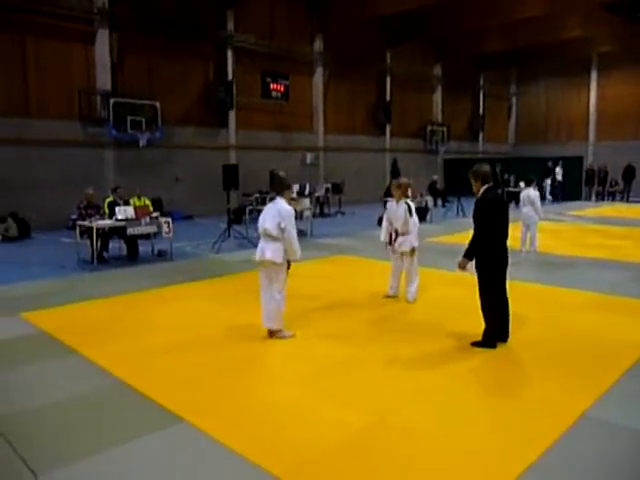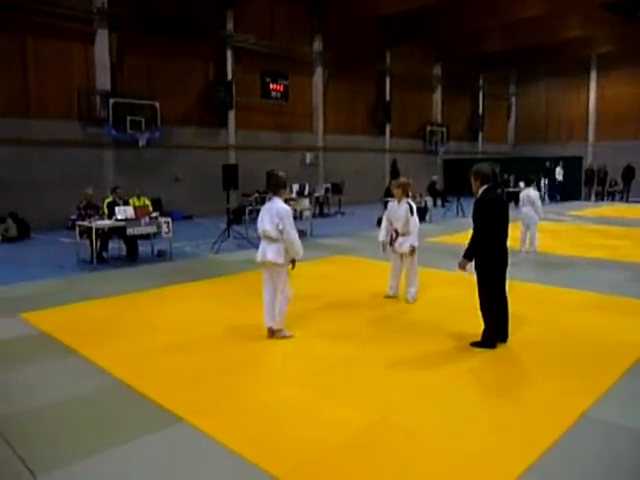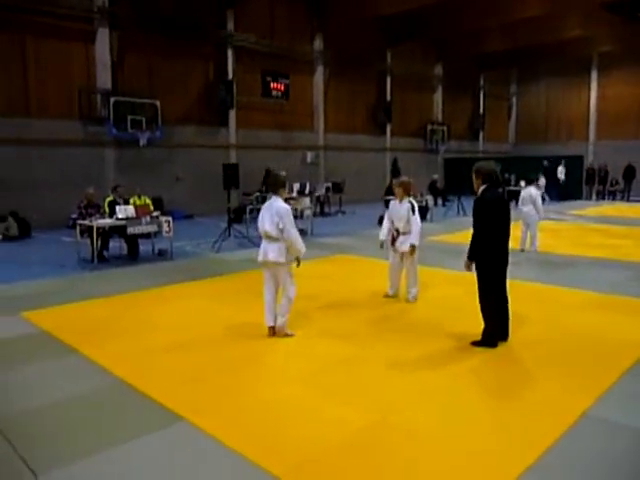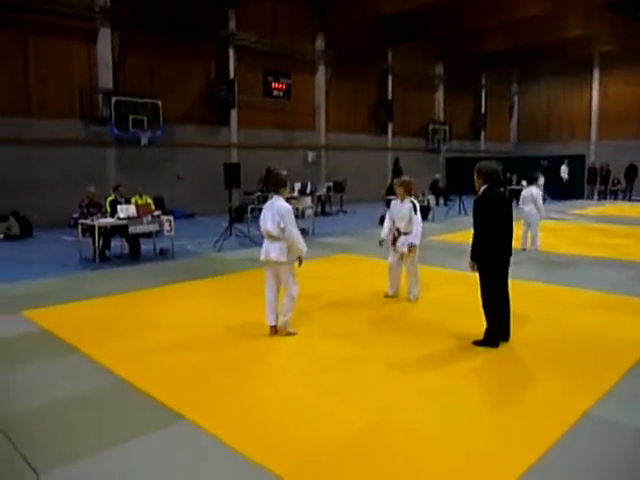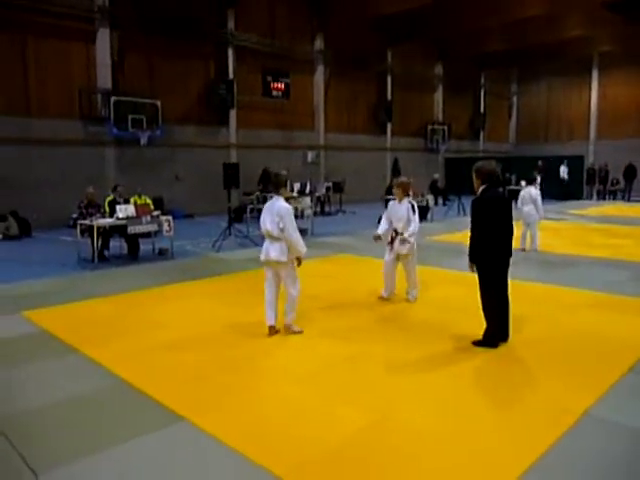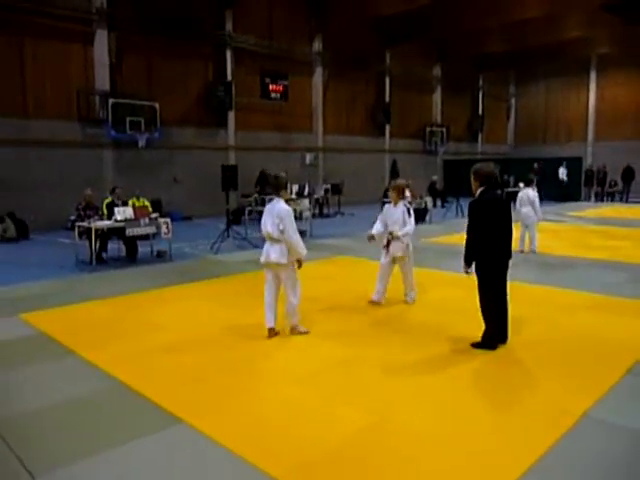
dt=0.1s
person 1, frame 1
left shoulder: (484, 201)
right shoulder: (498, 197)
left elbow: (480, 233)
left wrist: (467, 257)
left hip: (488, 256)
right hip: (500, 254)
left knee: (488, 297)
right knee: (500, 293)
left ankle: (490, 337)
right ankle: (501, 333)
person 1, frame 2
left shoulder: (483, 201)
right shoulder: (499, 197)
left elbow: (479, 233)
left wrist: (467, 257)
left hip: (487, 257)
right hip: (500, 254)
left knee: (488, 297)
right knee: (499, 294)
left ankle: (490, 338)
right ankle: (501, 334)
person 1, frame 3
left shoulder: (482, 200)
right shoulder: (500, 196)
left elbow: (479, 233)
right elbow: (504, 227)
left wrist: (471, 257)
left hip: (487, 256)
right hip: (501, 253)
left knee: (488, 296)
right knee: (500, 293)
left ankle: (491, 337)
right ankle: (502, 332)
person 1, frame 4
left shoulder: (482, 201)
right shoulder: (503, 197)
left elbow: (480, 233)
right elbow: (508, 227)
left wrist: (474, 257)
left hip: (488, 256)
right hip: (503, 253)
left knee: (490, 296)
right knee: (501, 293)
left ankle: (493, 336)
right ankle: (503, 333)
person 1, frame 5
left shoulder: (480, 201)
right shoulder: (502, 197)
left elbow: (476, 233)
right elbow: (508, 227)
left wrist: (472, 258)
right wrist: (507, 249)
left hip: (487, 256)
right hip: (503, 253)
left knee: (489, 296)
right knee: (501, 293)
left ankle: (492, 337)
right ankle: (503, 333)
person 1, frame 6
left shoulder: (477, 203)
right shoulder: (501, 200)
left elbow: (472, 235)
right elbow: (507, 229)
left wrist: (467, 261)
right wrist: (506, 251)
left hip: (486, 258)
right hip: (501, 255)
left knee: (488, 298)
right knee: (500, 295)
left ankle: (491, 339)
right ankle: (501, 335)
person 2, frame 1
left shoulder: (268, 207)
right shoulder: (287, 210)
right elbow: (290, 236)
right wrist: (292, 258)
left hip: (263, 250)
right hip: (276, 252)
left knee: (266, 290)
right knee: (278, 291)
left ankle: (270, 327)
right ankle: (277, 329)
person 2, frame 2
left shoulder: (265, 208)
right shoulder: (284, 209)
right elbow: (290, 235)
right wrist: (295, 255)
left hip: (265, 251)
right hip: (278, 252)
left knee: (268, 290)
right knee: (283, 292)
left ankle: (270, 327)
right ankle: (278, 329)
person 2, frame 3
left shoulder: (265, 207)
right shoulder: (283, 208)
right elbow: (290, 234)
right wrist: (298, 253)
left hip: (266, 250)
right hip: (279, 251)
left knee: (270, 289)
right knee: (288, 290)
left ankle: (271, 326)
right ankle: (280, 327)
person 2, frame 4
left shoulder: (267, 206)
right shoulder: (285, 207)
right elbow: (292, 233)
right wrist: (300, 252)
left hip: (268, 249)
right hip: (282, 251)
left knee: (271, 289)
right knee: (291, 289)
left ankle: (272, 325)
right ankle: (283, 325)
person 2, frame 5
left shoulder: (267, 206)
right shoulder: (285, 208)
right elbow: (291, 233)
right wrist: (299, 253)
left hip: (269, 249)
right hip: (282, 251)
left knee: (270, 288)
right knee: (292, 288)
left ankle: (271, 325)
right ankle: (289, 324)
person 2, frame 6
left shoulder: (268, 208)
right shoulder: (285, 209)
right elbow: (291, 235)
right wrist: (299, 255)
left hip: (269, 251)
right hip: (283, 253)
left knee: (270, 291)
right knee: (292, 290)
left ankle: (270, 327)
right ankle: (294, 326)
person 3, frame 1
left shoulder: (408, 206)
right shoulder: (390, 204)
left elbow: (414, 226)
right elbow: (386, 222)
left wrist: (413, 244)
right wrist: (385, 239)
left hip: (407, 240)
right hip: (395, 239)
left knee: (410, 268)
right knee: (396, 267)
left ankle: (411, 295)
right ankle: (393, 291)
person 3, frame 2
left shoulder: (409, 206)
right shoulder: (391, 205)
left elbow: (414, 226)
right elbow: (386, 222)
left wrist: (413, 244)
right wrist: (383, 238)
left hip: (407, 240)
right hip: (395, 240)
left knee: (410, 268)
right knee: (395, 267)
left ankle: (411, 295)
right ankle: (393, 291)
person 3, frame 3
left shoulder: (411, 205)
right shoulder: (393, 204)
left elbow: (416, 225)
right elbow: (387, 221)
left wrist: (414, 243)
right wrist: (383, 237)
left hip: (407, 240)
right hip: (396, 239)
left knee: (410, 268)
right knee: (393, 266)
left ankle: (412, 294)
right ankle: (393, 291)
person 3, frame 4
left shoulder: (413, 204)
right shoulder: (394, 203)
left elbow: (417, 225)
right elbow: (389, 220)
left wrist: (413, 242)
right wrist: (384, 236)
left hip: (409, 241)
right hip: (396, 239)
left knee: (411, 269)
right knee: (393, 265)
left ankle: (413, 294)
right ankle: (393, 291)
person 3, frame 5
left shoulder: (411, 205)
right shoulder: (392, 204)
left elbow: (415, 225)
right elbow: (386, 220)
left wrist: (406, 237)
right wrist: (380, 233)
left hip: (406, 241)
right hip: (394, 240)
left knee: (410, 270)
right knee: (388, 265)
left ankle: (412, 295)
right ankle: (387, 293)
person 3, frame 6
left shoulder: (406, 208)
right shoulder: (387, 207)
left elbow: (410, 228)
right elbow: (381, 222)
left wrist: (398, 234)
right wrist: (374, 234)
left hip: (402, 244)
right hip: (389, 243)
left knee: (407, 273)
right knee: (383, 269)
left ankle: (410, 297)
right ankle: (378, 297)
